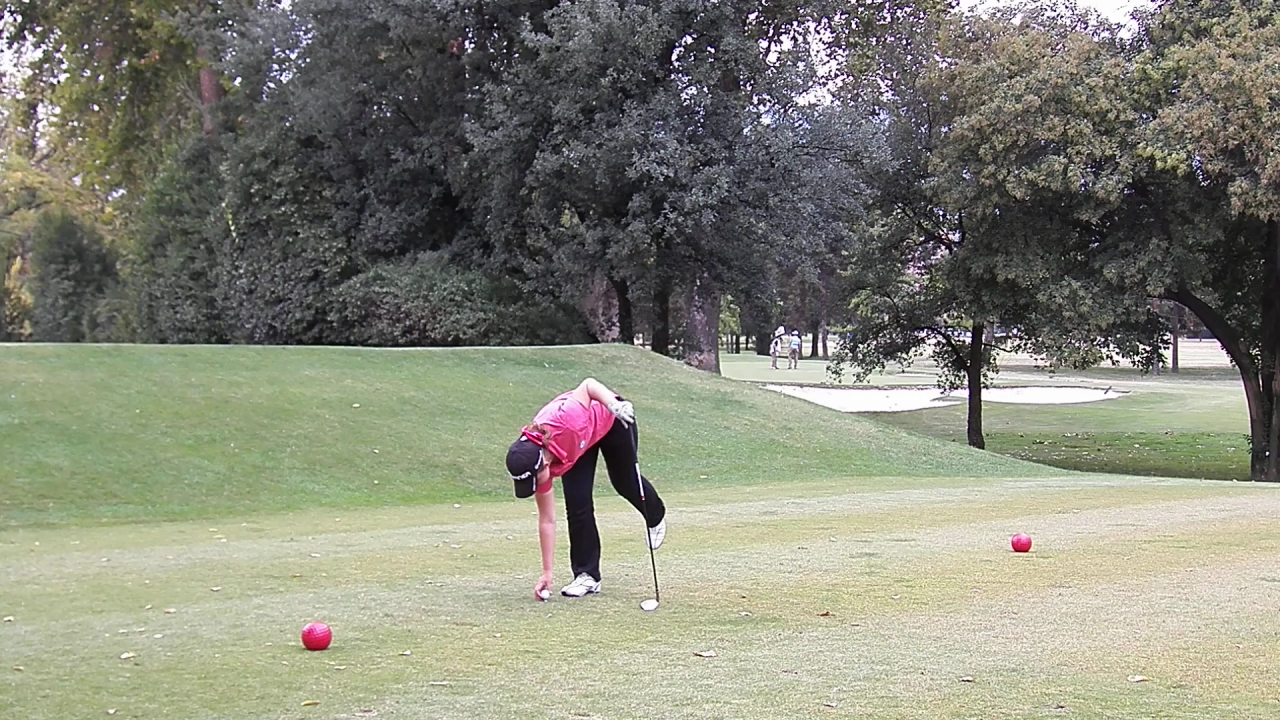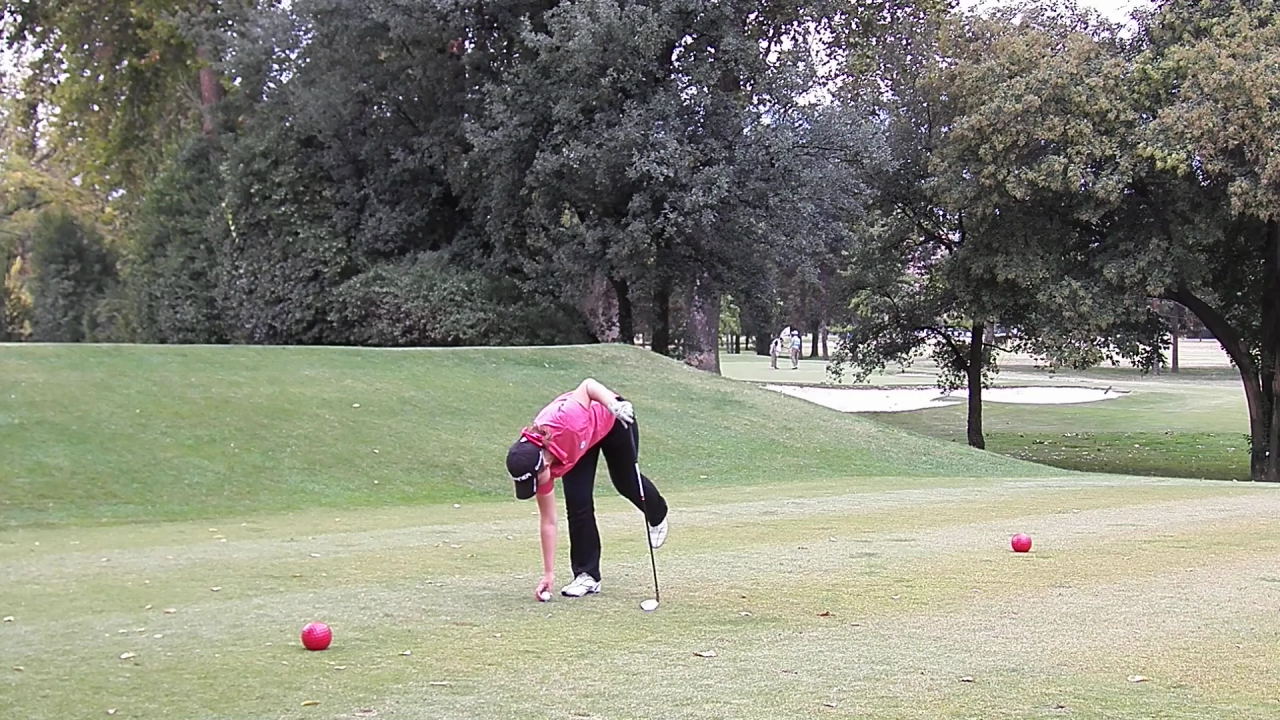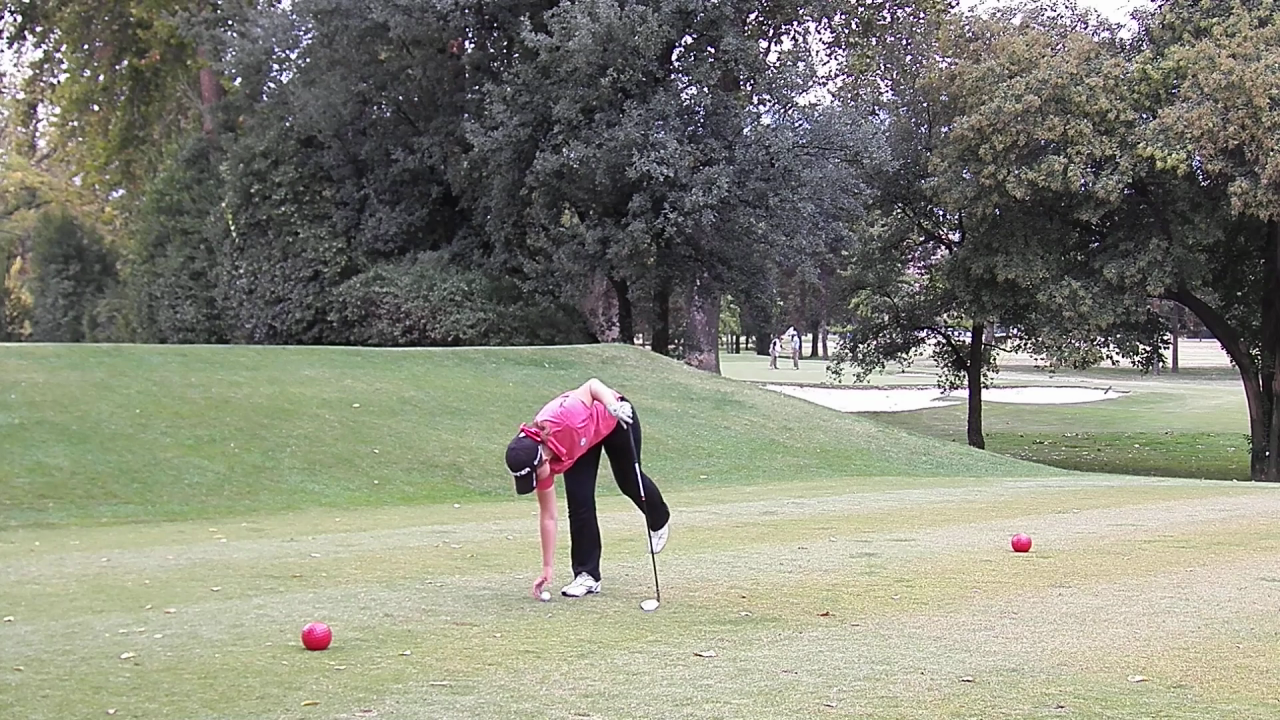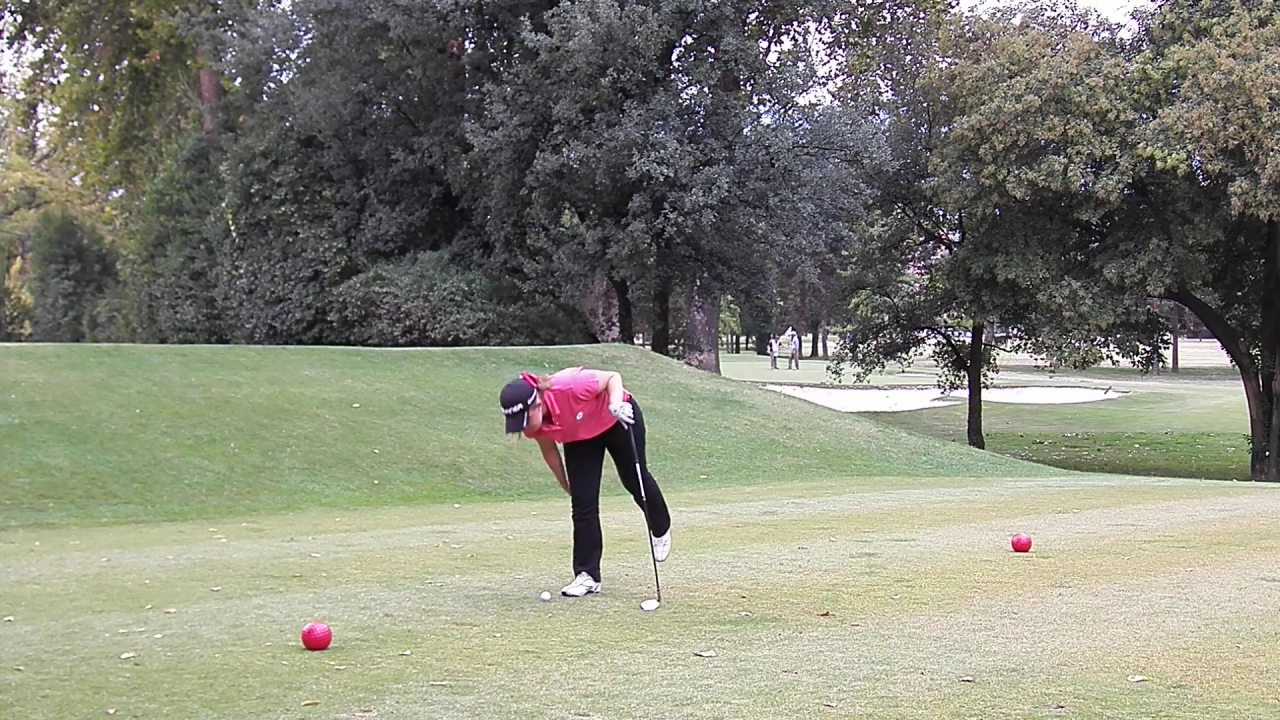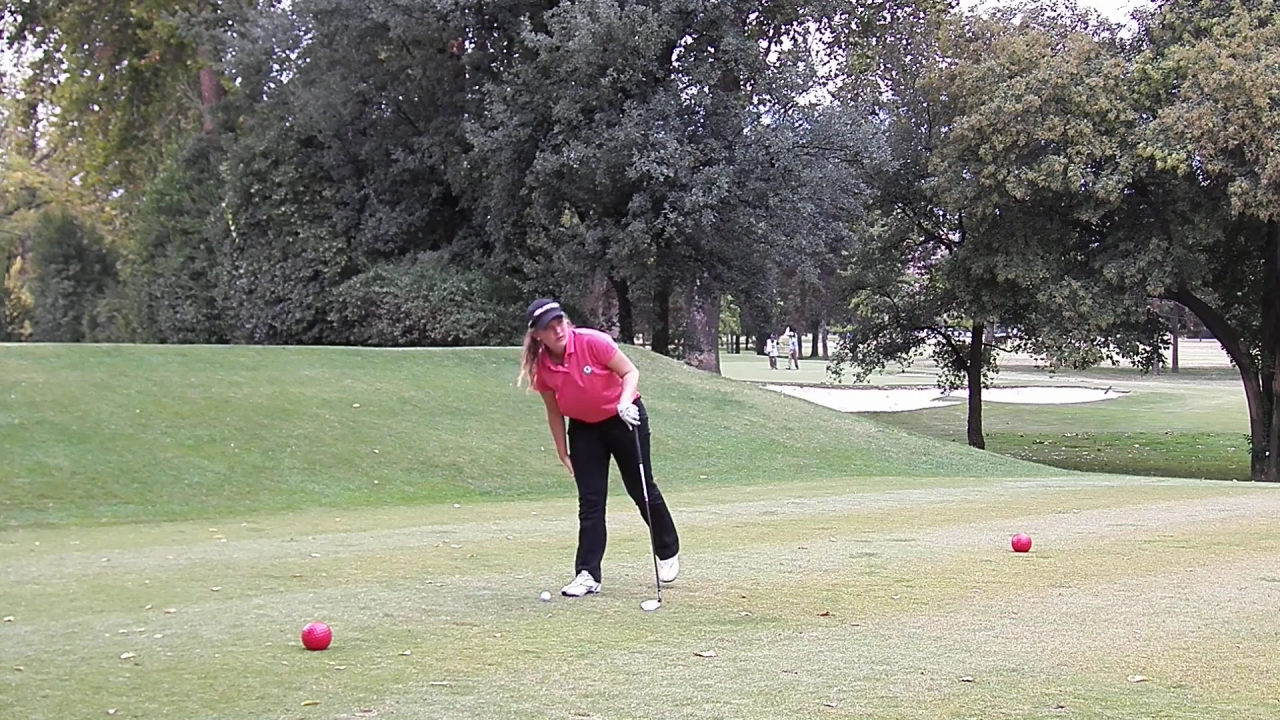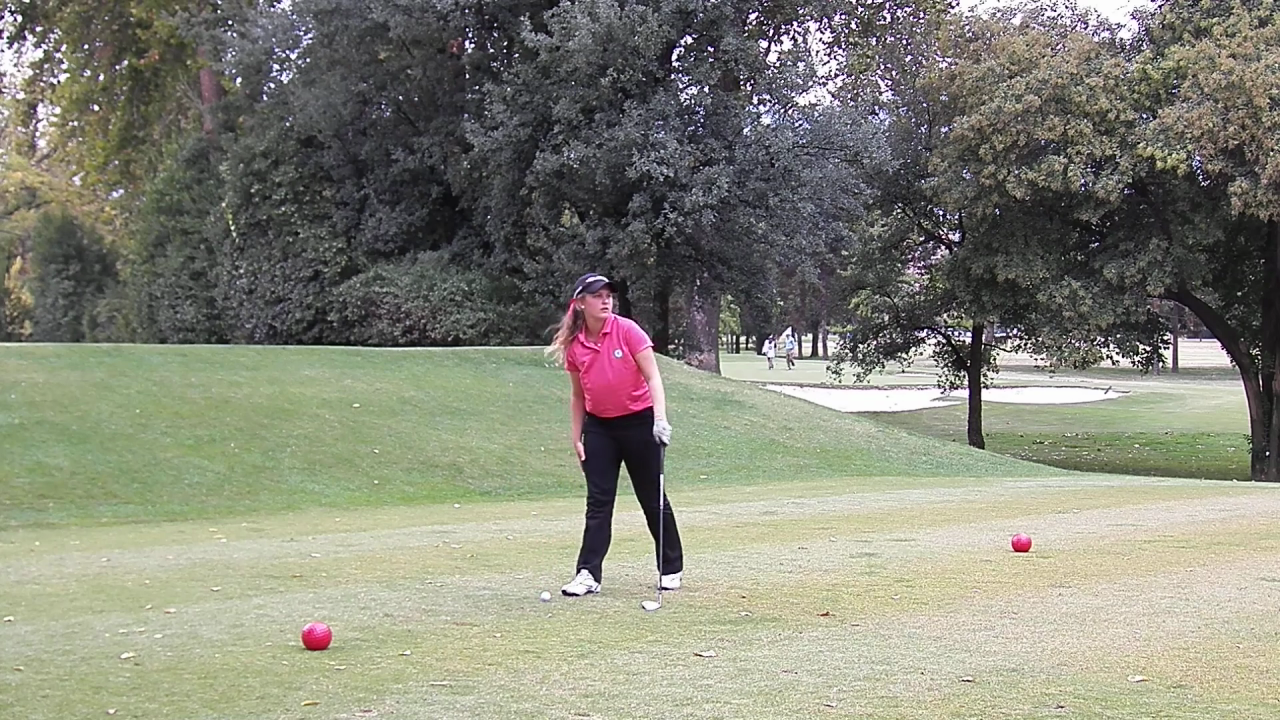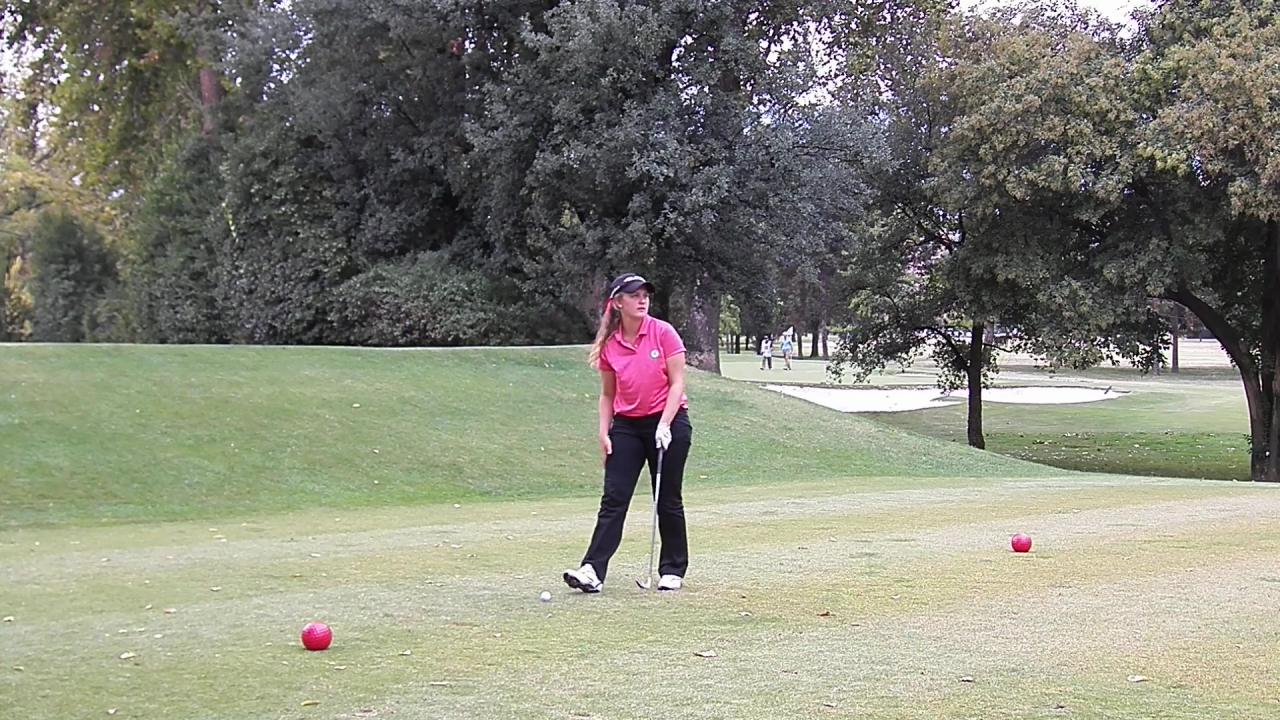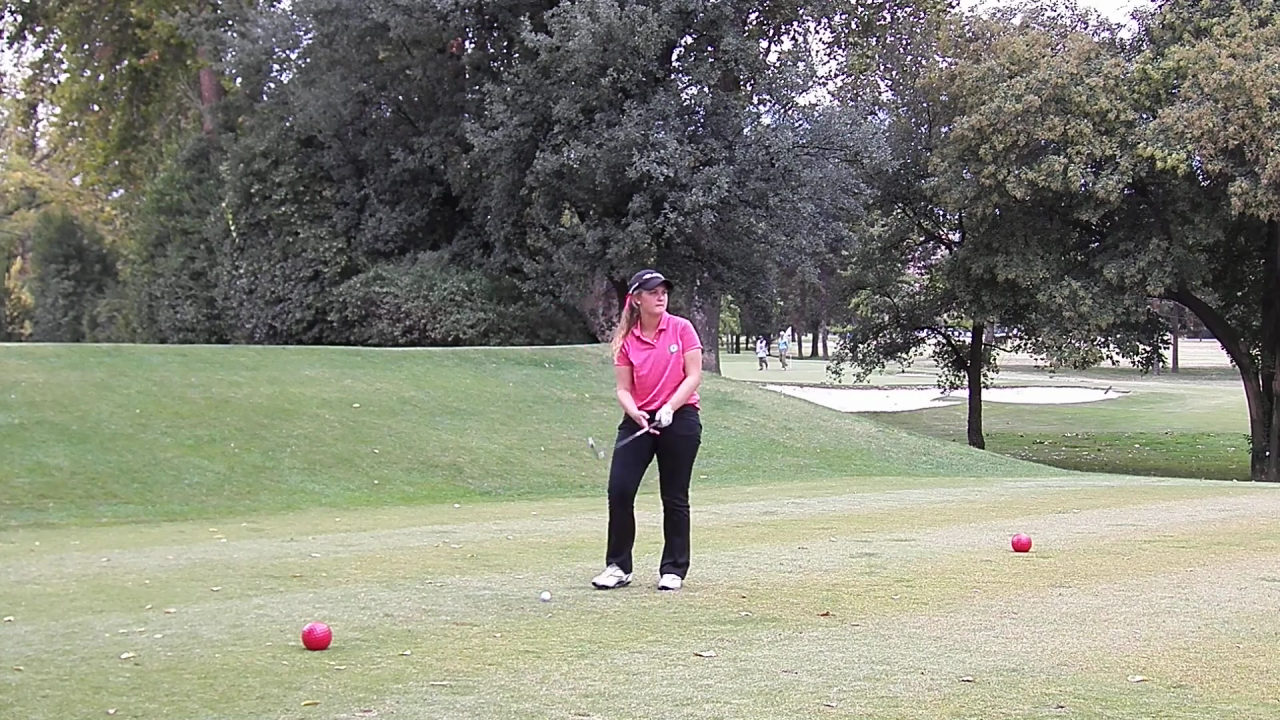
dt=0.3s
person 1, frame 1
left shoulder: (564, 423)
right shoulder: (535, 462)
left elbow: (588, 384)
right elbow: (547, 520)
left wrist: (615, 404)
right wrist: (547, 571)
left hip: (613, 421)
right hip: (576, 443)
left knee: (626, 482)
right knee: (577, 505)
left ankle: (655, 518)
right ankle: (587, 574)
person 1, frame 2
left shoulder: (564, 423)
right shoulder: (536, 465)
left elbow: (587, 385)
right elbow: (548, 522)
left wrist: (614, 404)
right wrist: (548, 573)
left hip: (614, 422)
right hip: (578, 443)
left knee: (627, 482)
right knee: (577, 505)
left ankle: (657, 515)
right ankle: (586, 574)
person 1, frame 3
left shoulder: (565, 421)
right shoulder: (538, 458)
left elbow: (592, 385)
right elbow: (548, 516)
left wrist: (613, 405)
right wrist: (547, 567)
left hip: (617, 422)
left knee: (630, 482)
right knee: (579, 503)
left ankle: (659, 522)
right ankle: (587, 573)
person 1, frame 4
left shoulder: (568, 388)
right shoulder: (531, 425)
left elbow: (613, 377)
right elbow: (549, 449)
left wrist: (616, 404)
right wrist: (566, 484)
left hip: (619, 419)
right hip: (580, 439)
left knee: (636, 480)
right knee: (583, 502)
left ankle: (660, 529)
right ankle: (587, 573)
person 1, frame 5
left shoulder: (593, 342)
right shoulder: (540, 369)
left elbow: (630, 373)
right elbow: (554, 413)
left wrist: (624, 402)
right wrist: (563, 453)
left hip: (622, 419)
right hip: (584, 430)
left knee: (641, 488)
right knee: (590, 501)
left ankle: (668, 551)
right ankle: (588, 574)
person 1, frame 6
left shoulder: (627, 330)
right shoulder: (572, 345)
left elbow: (653, 376)
right elbow: (578, 396)
left wrist: (660, 417)
right wrist: (576, 437)
left hip: (640, 422)
right hip: (600, 427)
left knee: (652, 497)
right knee: (598, 501)
left ankle: (671, 567)
right ankle: (589, 574)
person 1, frame 7
left shoulder: (663, 332)
right shoulder: (607, 344)
left elbow: (678, 383)
right elbow: (607, 394)
left wrist: (664, 425)
right wrist: (603, 432)
left hip: (667, 425)
right hip: (626, 426)
left knee: (668, 500)
right knee: (613, 498)
left ankle: (673, 569)
right ankle: (592, 571)
person 1, frame 8
left shoulder: (681, 328)
right shoulder: (625, 339)
left elbow: (694, 376)
right elbow: (623, 389)
left wrist: (669, 408)
right wrist: (636, 414)
left hip: (680, 420)
right hip: (640, 422)
left knee: (674, 498)
right knee: (619, 490)
left ankle: (673, 568)
right ankle: (618, 566)
